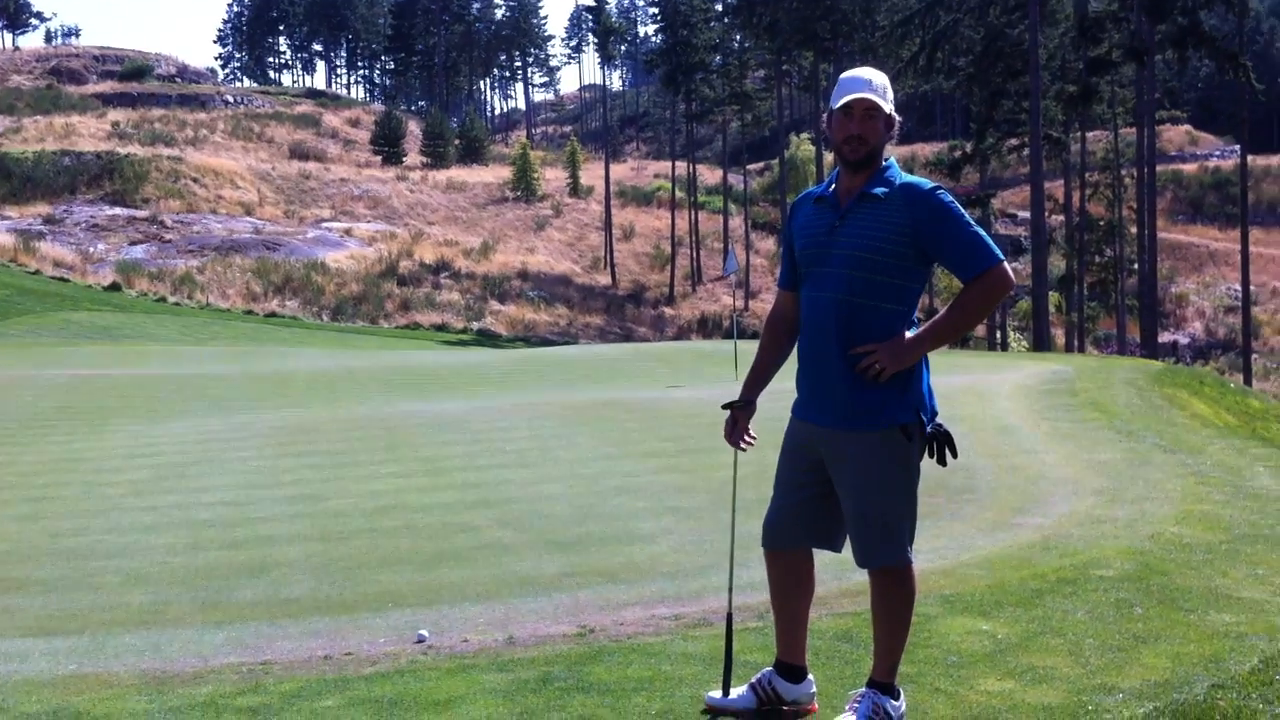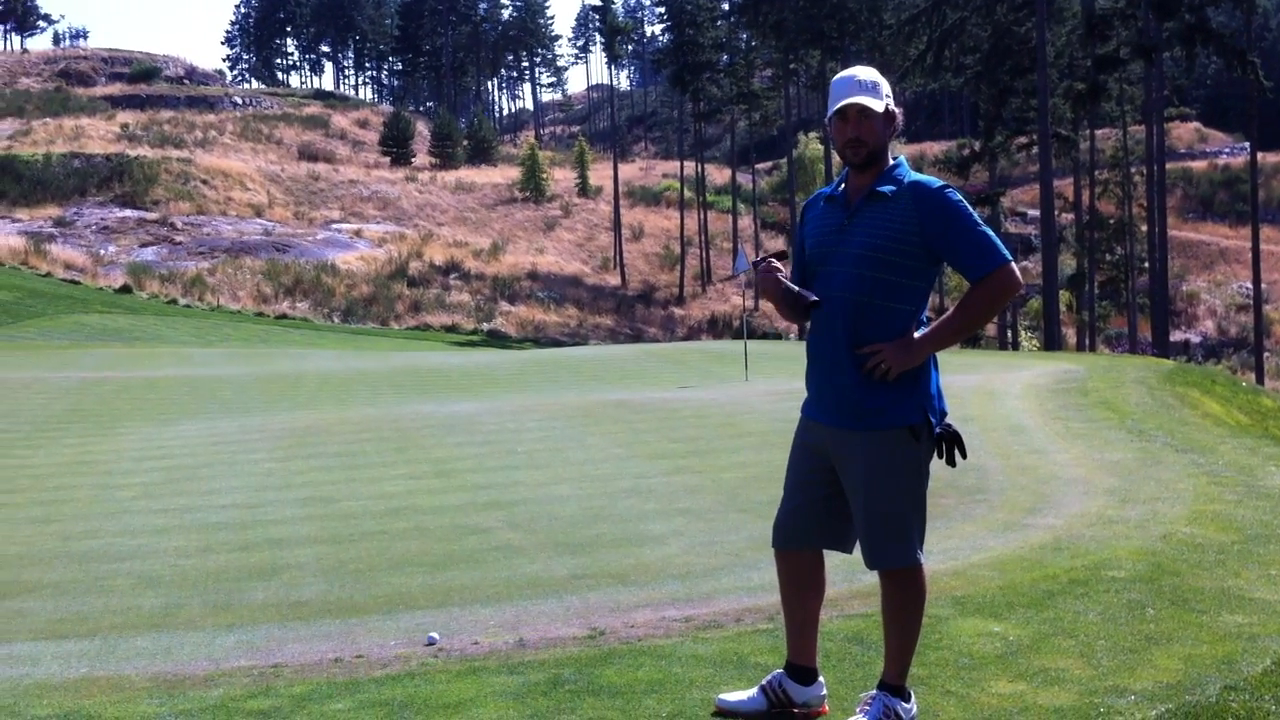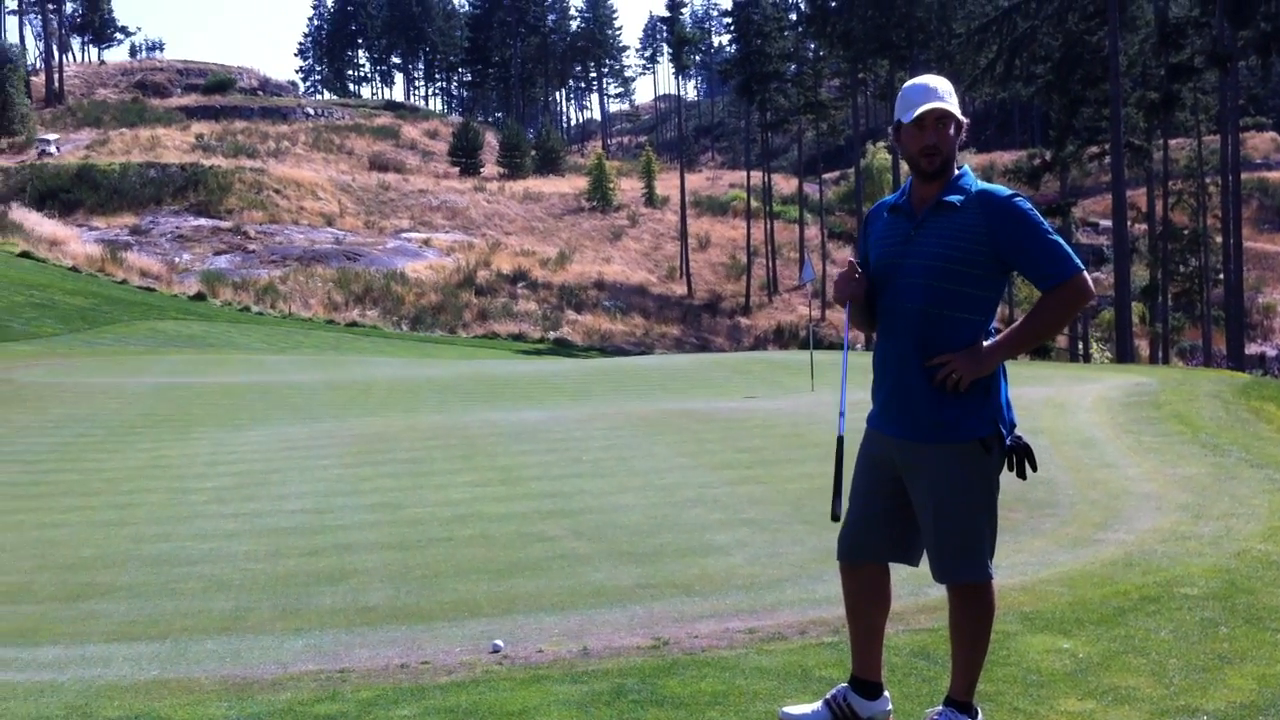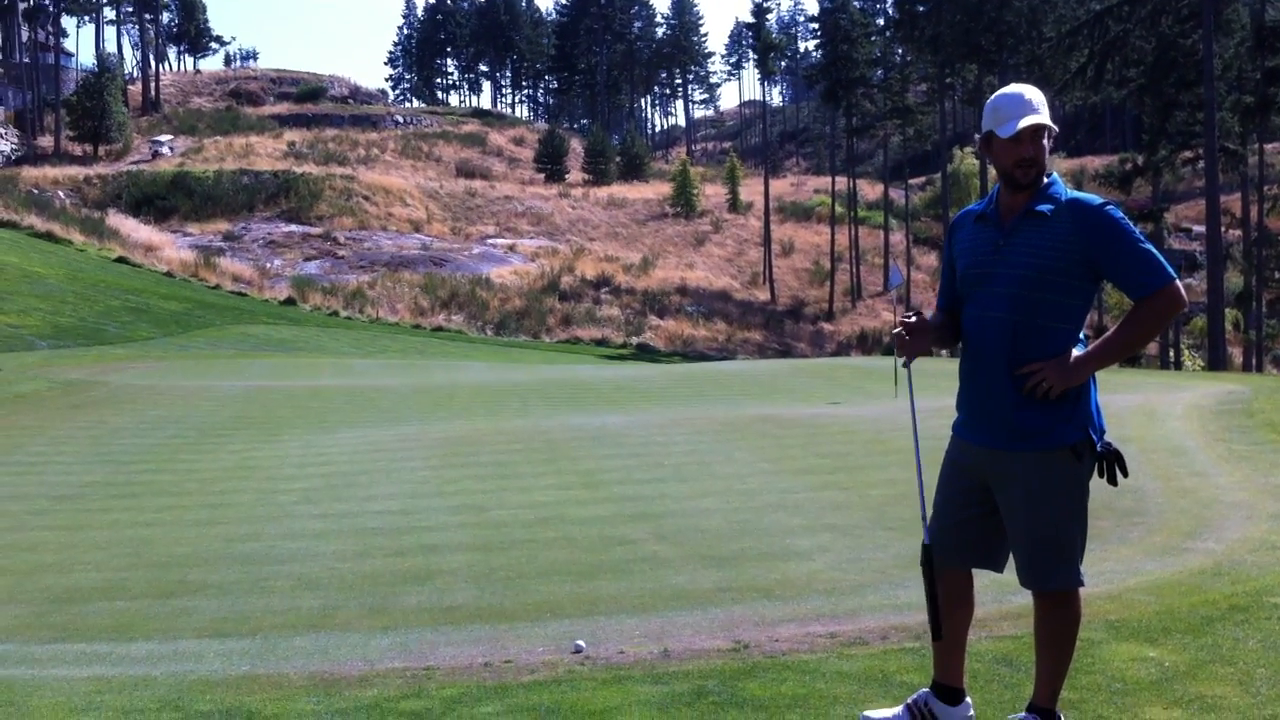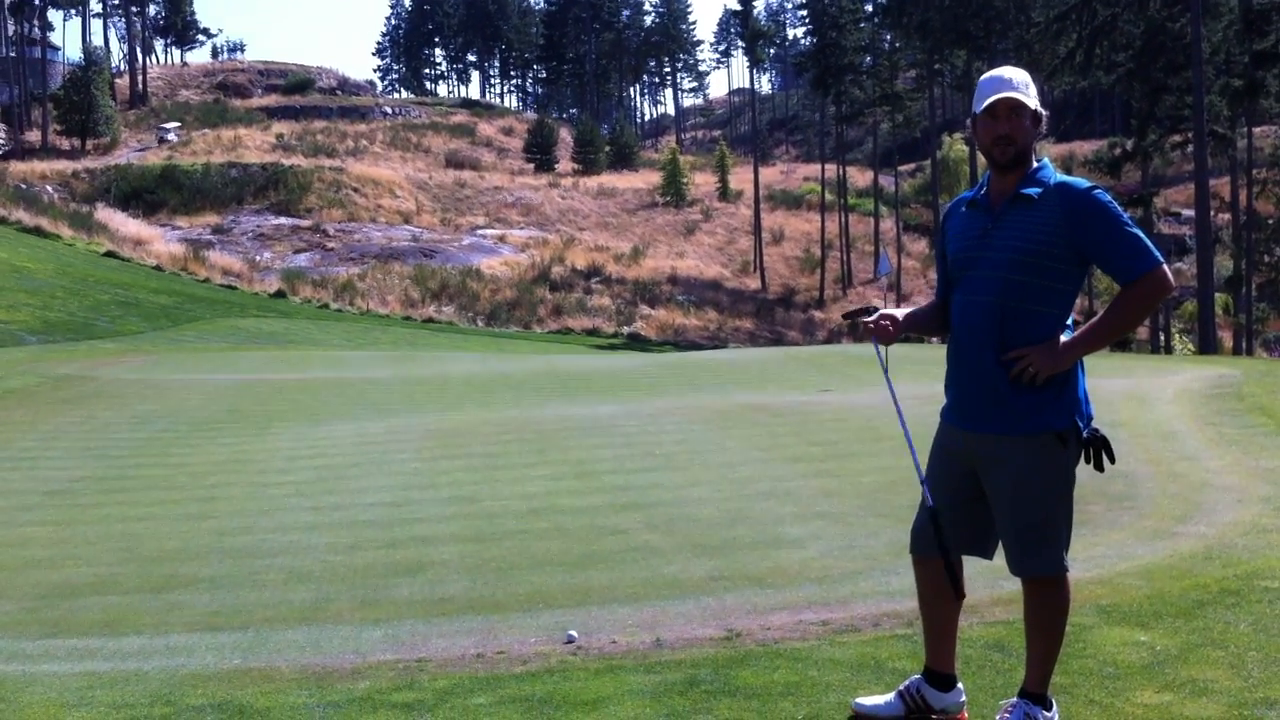
dt=1s
person 1, frame 1
left shoulder: (919, 201)
right shoulder: (805, 207)
left elbow: (995, 278)
left wrist: (917, 344)
right wrist: (748, 395)
left hip: (882, 417)
right hip: (811, 415)
left knee: (886, 557)
right knee: (783, 540)
person 1, frame 2
left shoulder: (927, 200)
right shoulder: (817, 207)
left elbow: (1003, 279)
left wrist: (923, 343)
right wrist: (777, 289)
left hip: (891, 417)
right hip: (820, 413)
left knee: (896, 557)
right knee: (794, 541)
person 1, frame 3
left shoulder: (996, 209)
right shoulder: (879, 217)
left elbow: (1075, 289)
left wrist: (994, 351)
right wrist: (851, 296)
left hip: (961, 430)
right hip: (886, 425)
left knee: (965, 572)
right knee: (859, 554)
person 1, frame 4
left shoulder: (1087, 218)
right shoulder: (964, 226)
left elbow: (1167, 296)
left wrist: (1084, 363)
right wrist: (924, 333)
left hip: (1050, 439)
right hip: (973, 433)
left knee: (1051, 580)
right knee: (943, 561)
person 1, frame 5
left shoulder: (1075, 202)
right shoulder: (959, 212)
left elbow: (1154, 281)
left wrist: (1071, 347)
right wrist: (903, 320)
left hip: (1037, 423)
right hip: (961, 419)
left knee: (1039, 566)
right knee: (931, 548)
